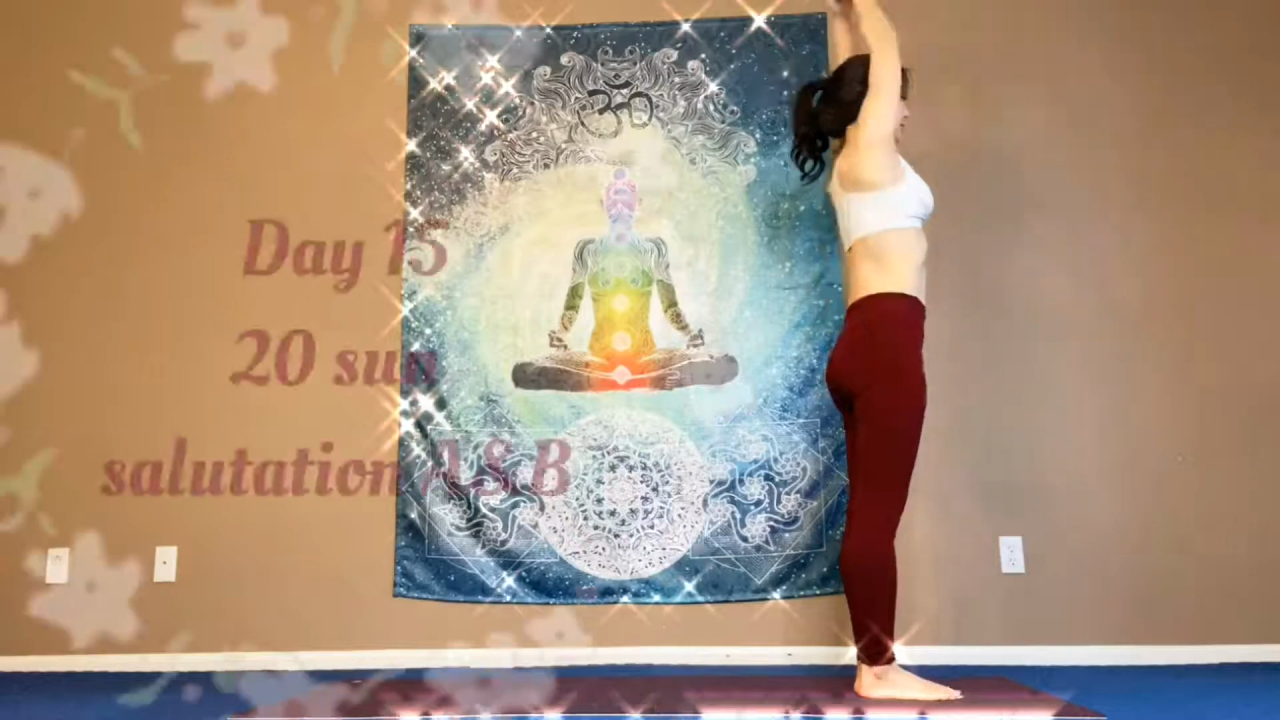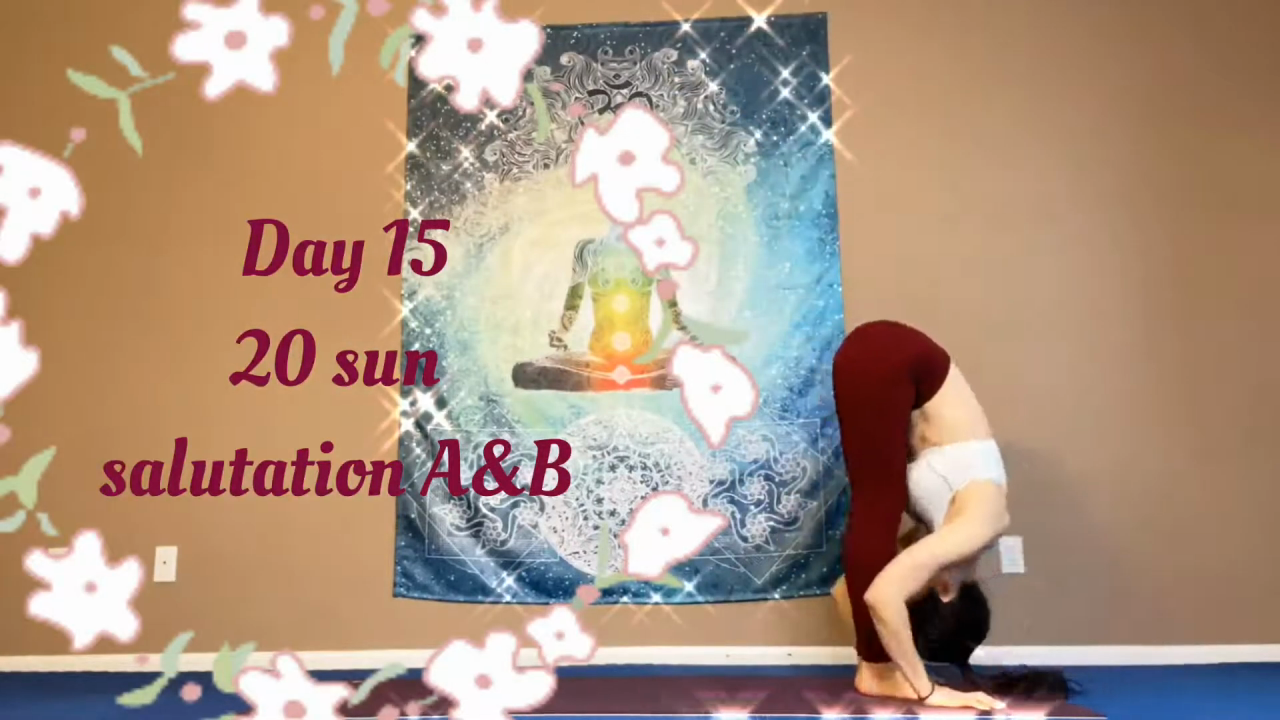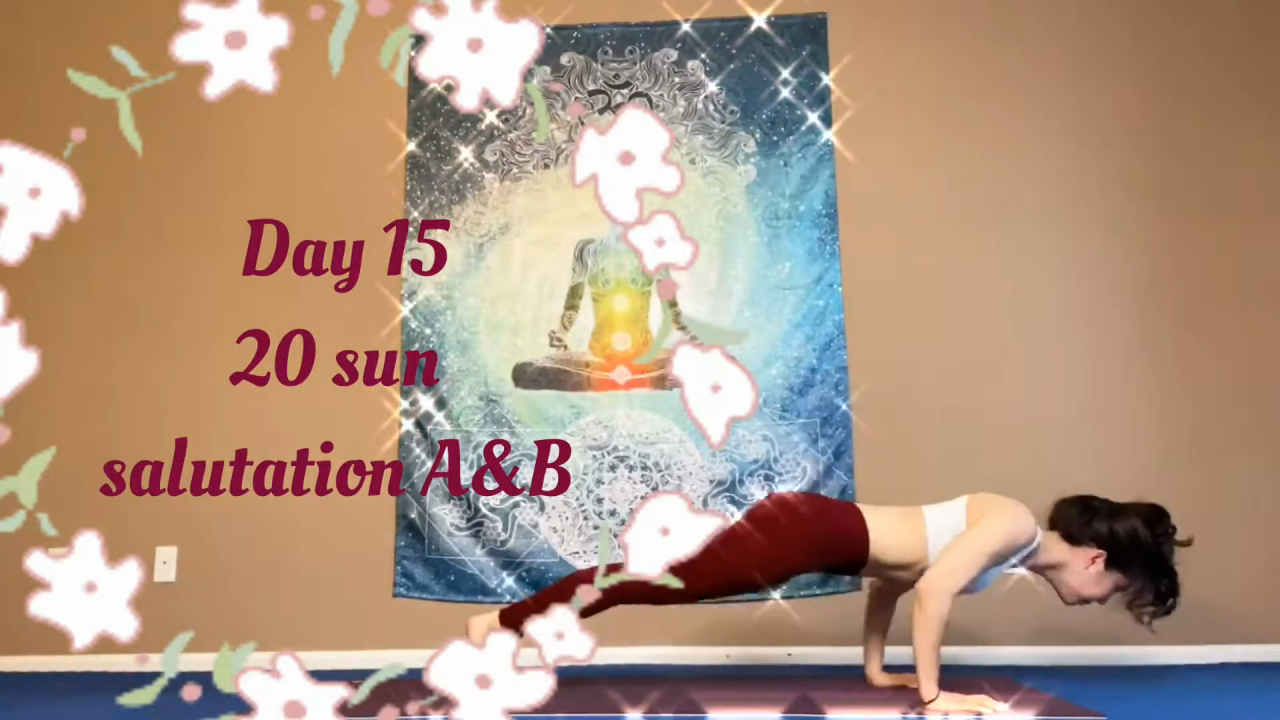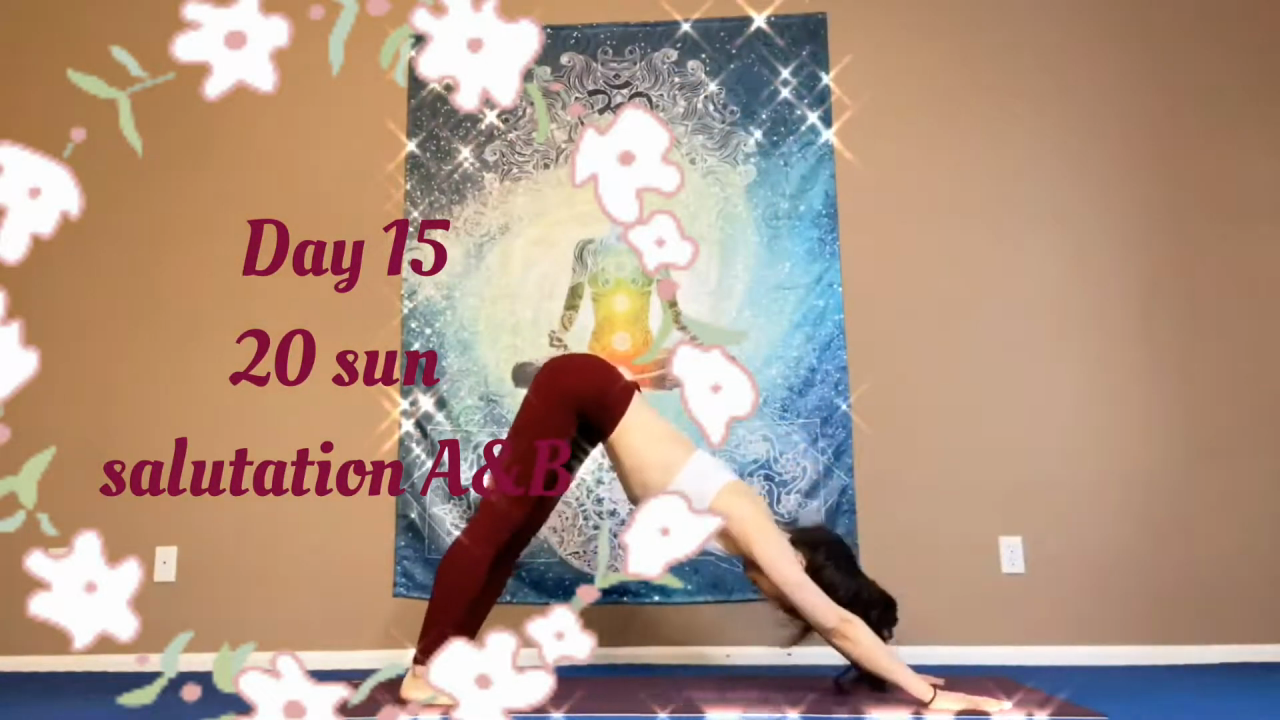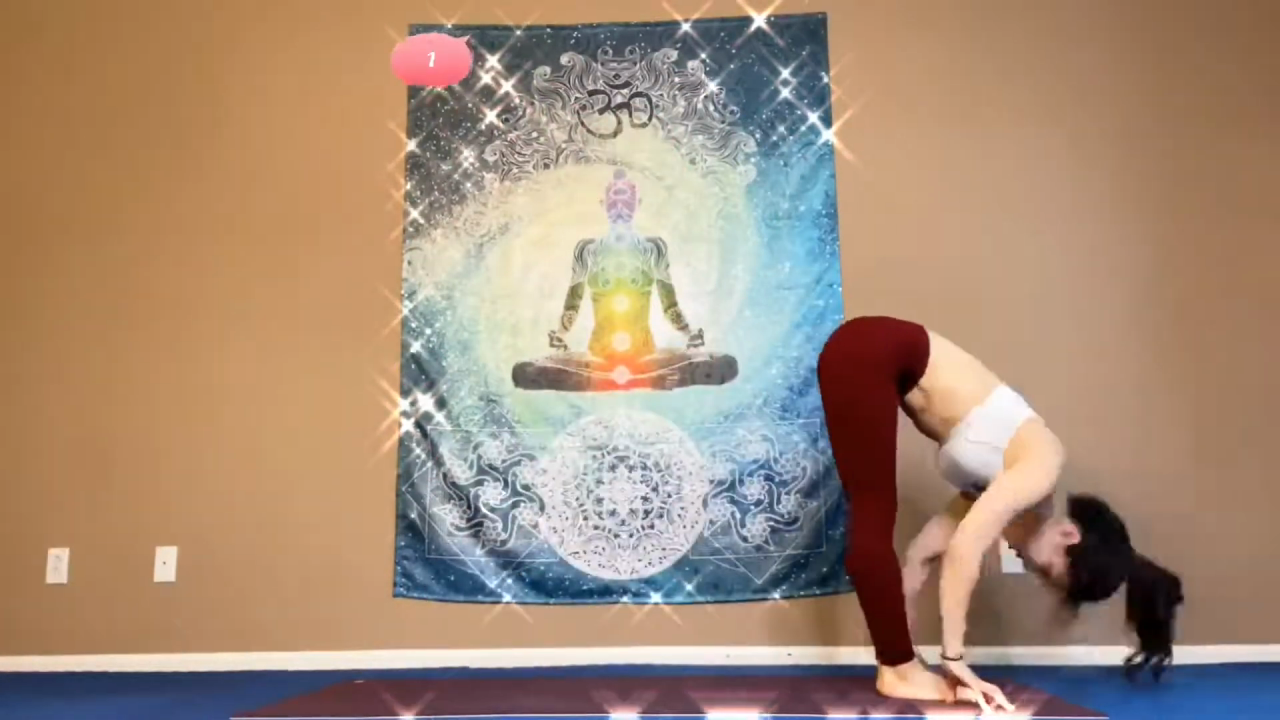
dt=1s
person 1, frame 1
left shoulder: (852, 160)
right shoulder: (868, 146)
left elbow: (856, 62)
left hip: (866, 343)
right hip: (884, 338)
left knee: (871, 512)
right knee: (876, 512)
left ankle: (877, 661)
right ankle: (878, 668)
person 1, frame 2
right shoulder: (983, 522)
right elbow: (881, 596)
right wrist: (923, 688)
left knee: (875, 519)
right knee: (877, 521)
left ankle: (873, 665)
right ankle: (873, 668)
person 1, frame 3
left shoulder: (1003, 524)
right shoulder: (1015, 525)
left elbow: (903, 567)
right elbow: (935, 592)
left hip: (813, 525)
right hip: (809, 529)
left knee: (675, 580)
right knee: (676, 581)
right ankle: (507, 619)
person 1, frame 4
left shoulder: (759, 533)
right shoulder: (756, 534)
left elbow: (834, 623)
right elbow: (837, 625)
left hip: (591, 401)
right hip: (576, 392)
left knee: (508, 535)
right knee: (493, 531)
right ankle: (423, 671)
person 1, frame 5
left shoulder: (1030, 457)
right shoulder: (1040, 465)
right elbow: (962, 549)
right wrist: (954, 659)
left knee: (873, 513)
left ankle: (899, 664)
right ankle: (898, 666)
person 2, frame 1
left shoulder: (655, 249)
right shoulder: (587, 250)
left elbow: (670, 306)
right elbow: (571, 303)
left wrist: (689, 336)
right wrist: (560, 333)
right hip: (597, 359)
left knee: (724, 365)
right knee: (524, 371)
person 2, frame 2
right shoulder: (587, 250)
left elbow: (669, 303)
right elbow: (572, 304)
left wrist: (686, 337)
right wrist: (559, 336)
left hip: (645, 358)
right hip: (598, 358)
right knee: (524, 372)
person 2, frame 3
right shoulder: (588, 250)
left elbow: (669, 302)
right elbow: (572, 303)
right wrist: (560, 336)
left hip: (645, 358)
right hip: (598, 357)
right knee: (524, 372)
person 2, frame 4
right shoulder: (588, 250)
left elbow: (669, 301)
right elbow: (572, 303)
left wrist: (686, 335)
right wrist: (561, 335)
left hip: (645, 358)
right hip: (599, 355)
person 2, frame 5
left shoulder: (654, 248)
right shoulder: (587, 250)
left elbow: (670, 305)
right elbow: (572, 304)
left wrist: (690, 335)
right wrist: (559, 338)
left hip: (646, 355)
right hip: (598, 357)
left knee: (725, 365)
right knee: (524, 372)
